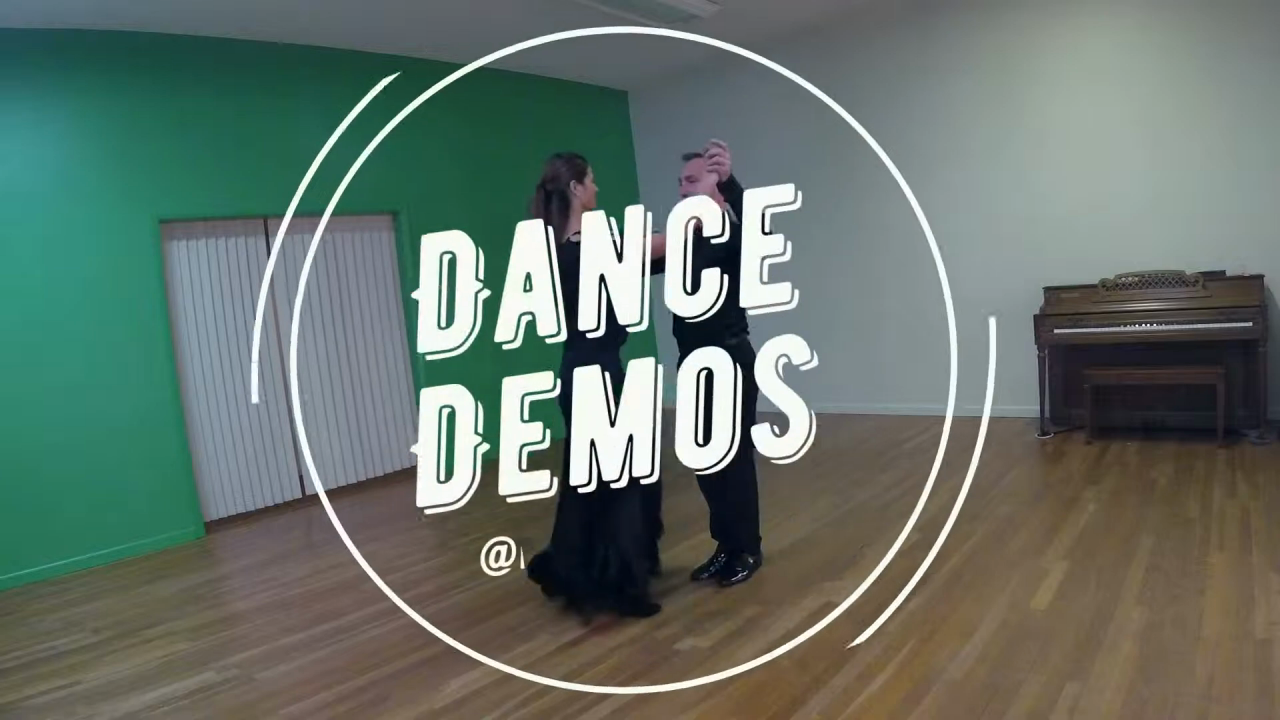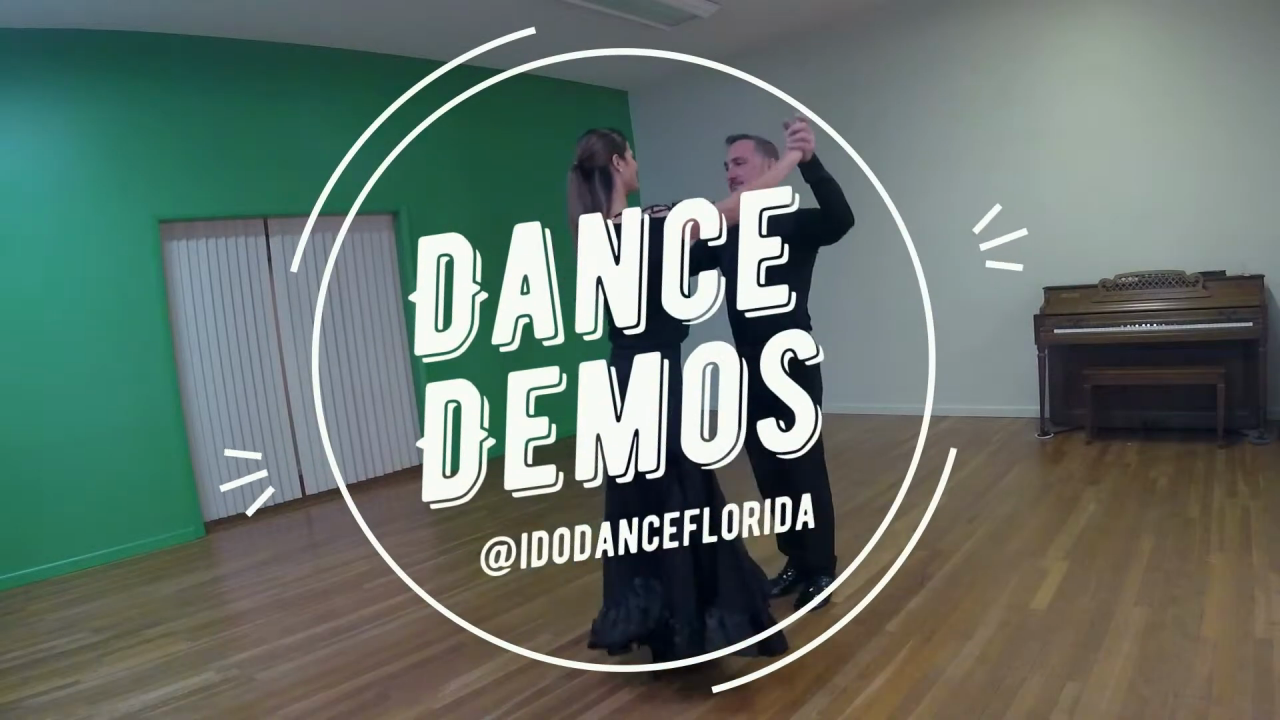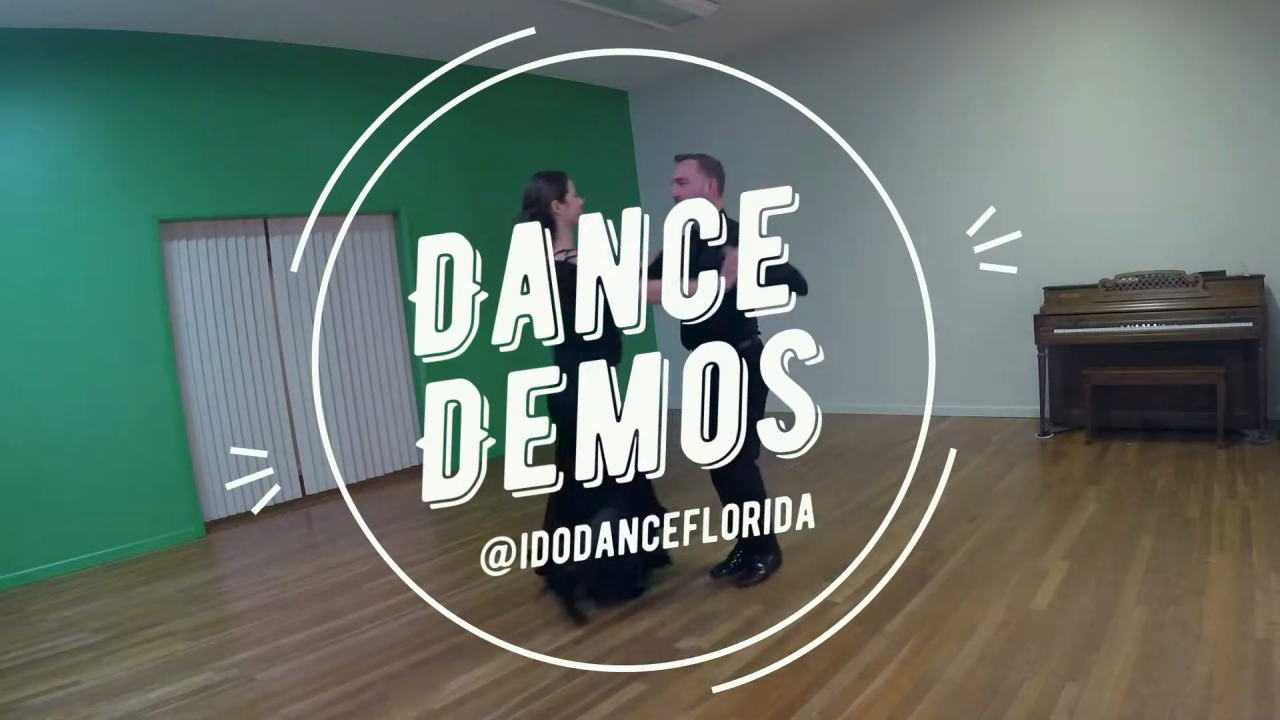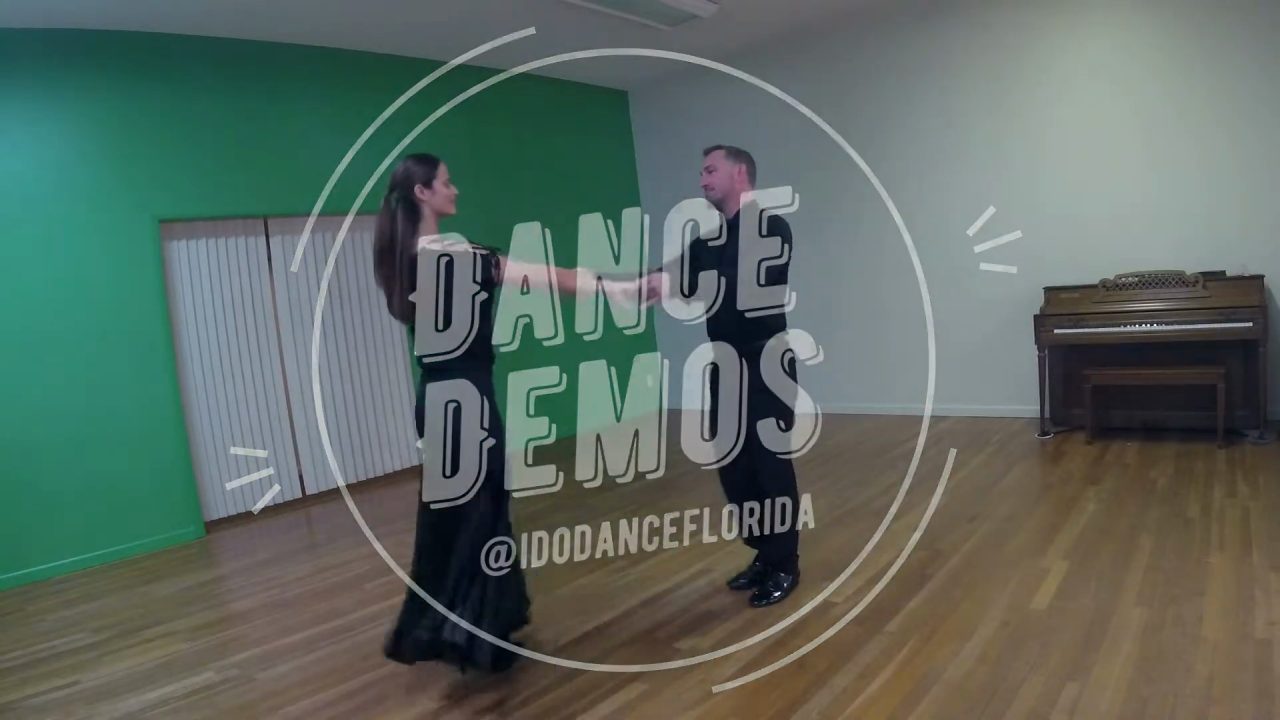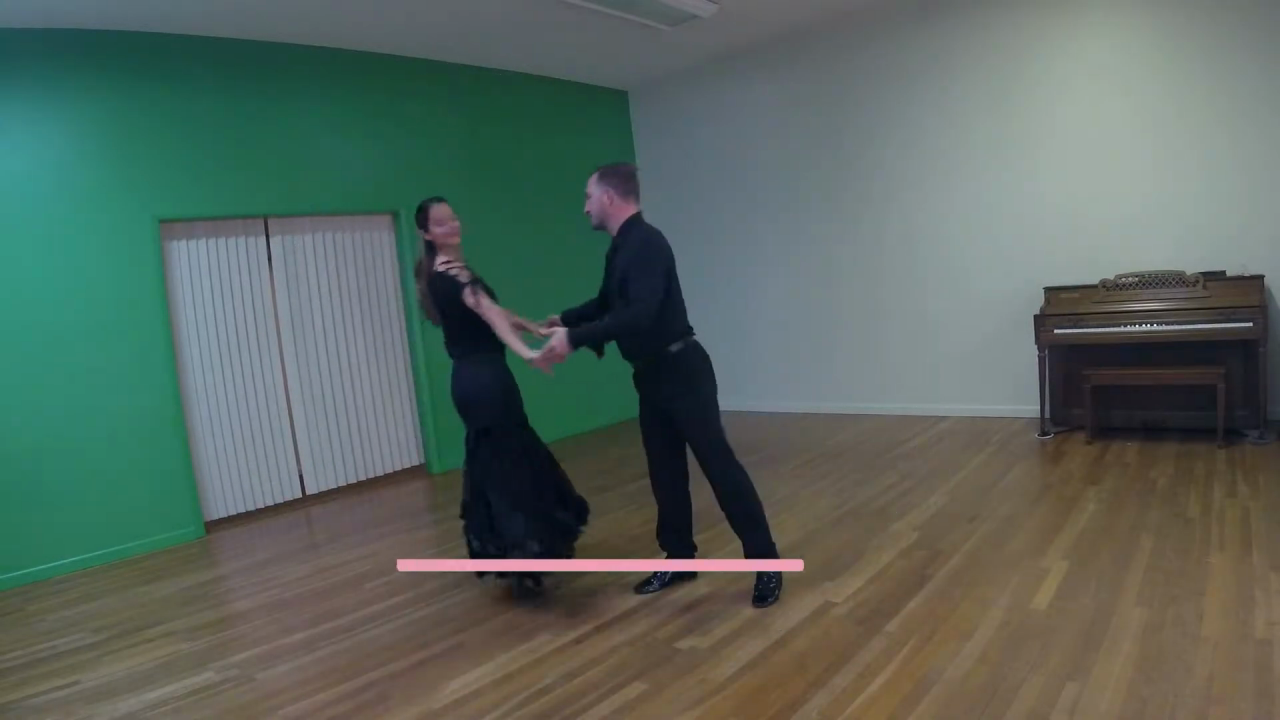
dt=1s
person 1, frame 1
left shoulder: (555, 248)
right shoulder: (588, 248)
left hip: (574, 371)
right hip: (598, 373)
left knee: (590, 479)
right knee: (626, 479)
left ankle: (581, 581)
right ankle: (623, 587)
person 1, frame 2
right shoulder: (647, 228)
right elbow: (741, 206)
right wrist: (793, 157)
left hip: (627, 378)
left knee: (642, 504)
right knee: (675, 505)
left ankle: (651, 623)
right ankle: (676, 635)
person 1, frame 3
left shoulder: (556, 263)
right shoulder: (574, 268)
left hip: (573, 387)
left knee: (586, 483)
right knee: (615, 486)
left ankle: (575, 573)
right ankle: (576, 578)
person 1, frame 4
left shoulder: (404, 257)
right shoulder: (451, 255)
right elbow: (539, 277)
right wrist: (614, 287)
left knee: (451, 515)
right knee: (476, 517)
left ankle: (448, 628)
right ankle: (471, 637)
person 1, frame 5
left shoulder: (441, 273)
right shoulder: (453, 273)
left elbow: (487, 311)
right elbow: (489, 312)
left wrist: (534, 326)
right wrist: (524, 350)
left hip: (468, 379)
right hip: (487, 377)
left knee: (490, 463)
right knee: (513, 464)
left ankle: (497, 550)
right ankle: (520, 559)
person 2, frame 1
left shoulder: (736, 236)
right shoulder: (683, 241)
left wrist: (730, 181)
left hip: (731, 361)
left knee: (736, 460)
left ankle: (748, 550)
right ankle: (727, 546)
person 2, frame 2
left shoulder: (796, 224)
right shoulder: (730, 237)
left elbow: (841, 219)
right elbow: (681, 263)
left wrist: (808, 162)
left hip: (791, 364)
right hip: (748, 366)
left knee: (805, 469)
right knee: (767, 471)
left ankle: (821, 570)
right ankle: (797, 560)
person 2, frame 3
left shoulder: (739, 239)
left elbow: (797, 285)
right elbow: (644, 287)
left hip: (741, 363)
left knee: (737, 458)
right knee: (719, 461)
left ankle: (765, 547)
right ankle: (747, 543)
person 2, frame 4
left shoulder: (771, 229)
right shoulder: (707, 241)
left elbow: (754, 284)
right elbow: (670, 280)
left wrist: (679, 283)
left hip: (765, 365)
left knee: (771, 467)
right knee: (732, 467)
left ankle: (785, 565)
right ankle: (765, 554)
person 2, frame 5
left shoulder: (646, 243)
right shoulder: (619, 249)
left elbow: (641, 314)
right elbow: (608, 304)
left wrist: (575, 337)
right wrist: (564, 319)
left hip: (682, 369)
right hip: (651, 375)
left knee: (717, 463)
right knee: (665, 471)
left ankle: (766, 562)
right ankle: (680, 558)
